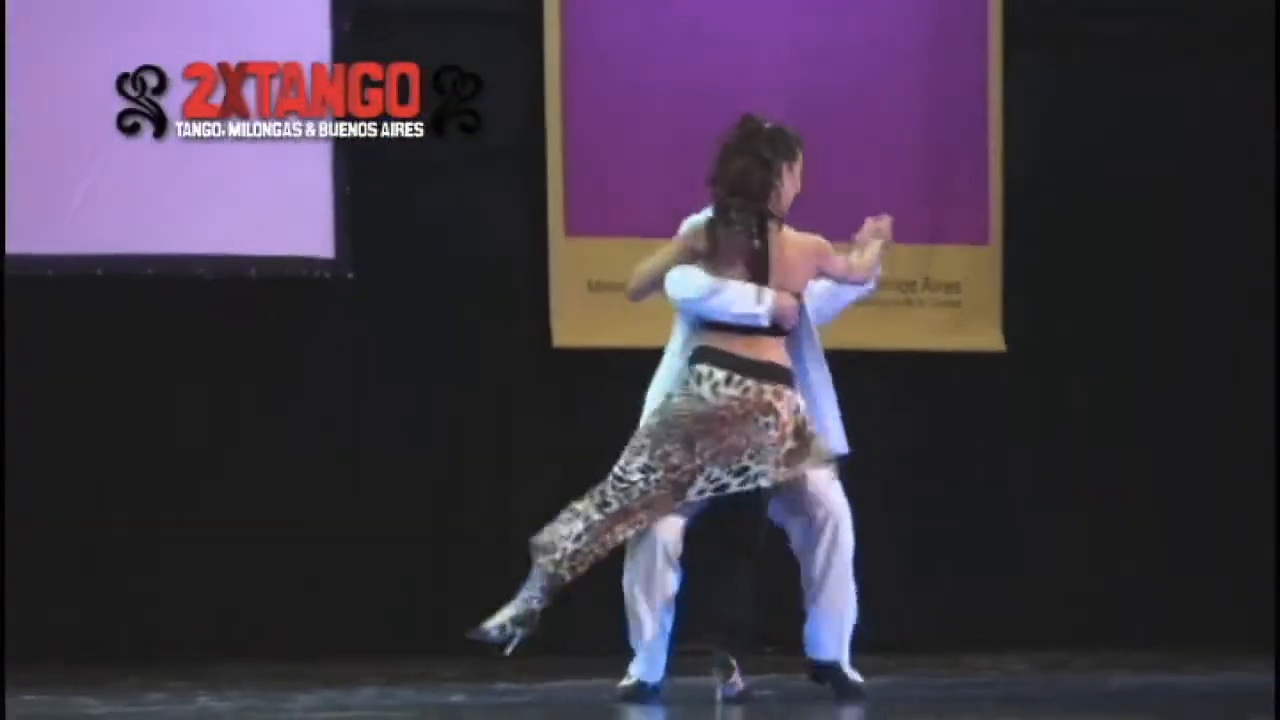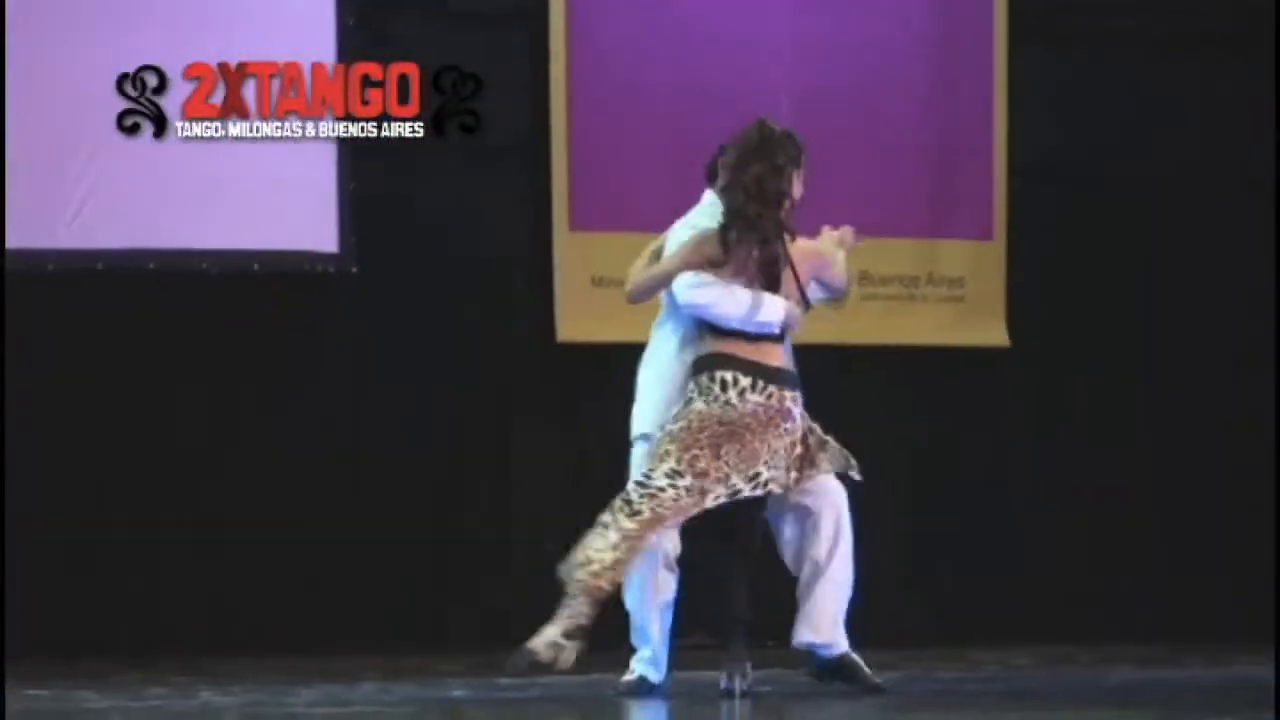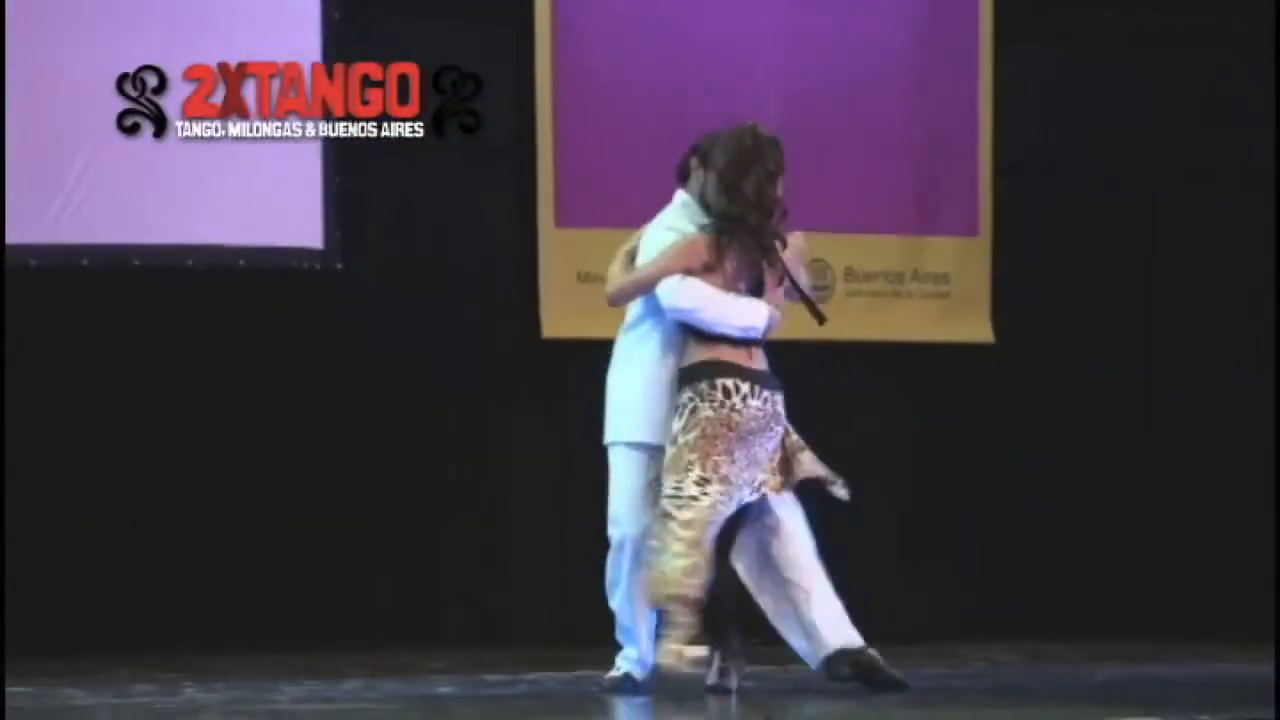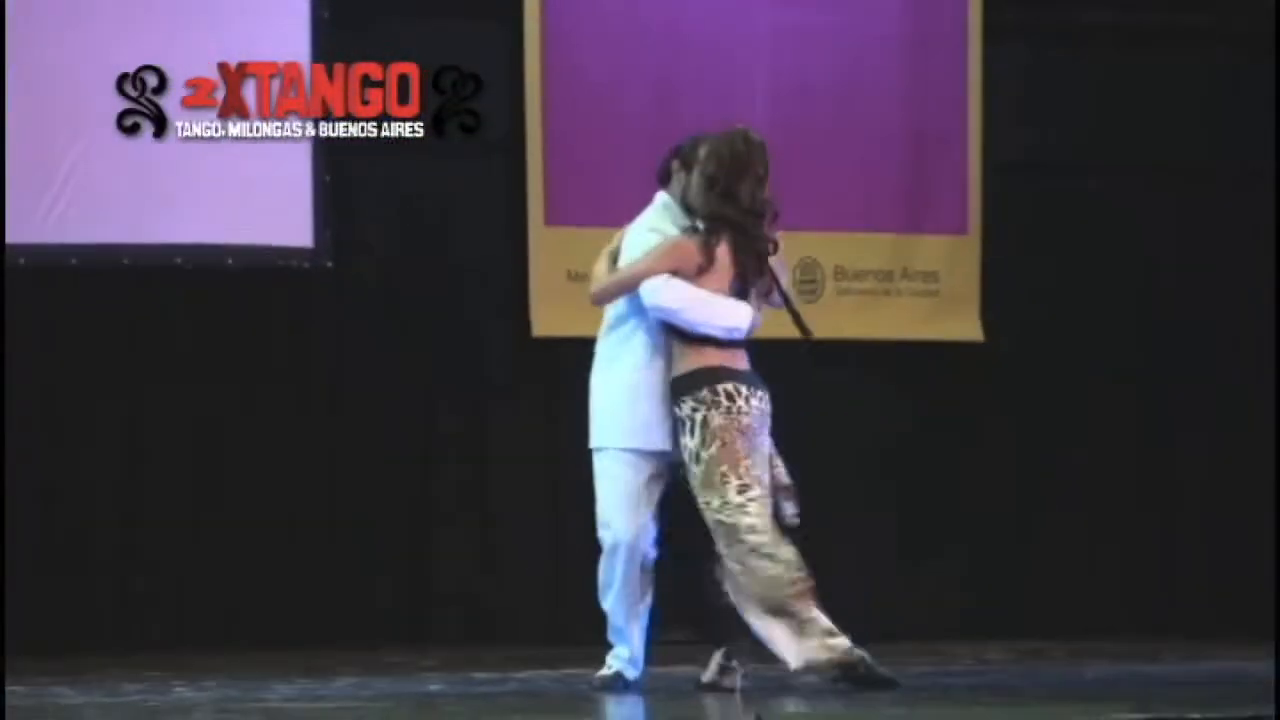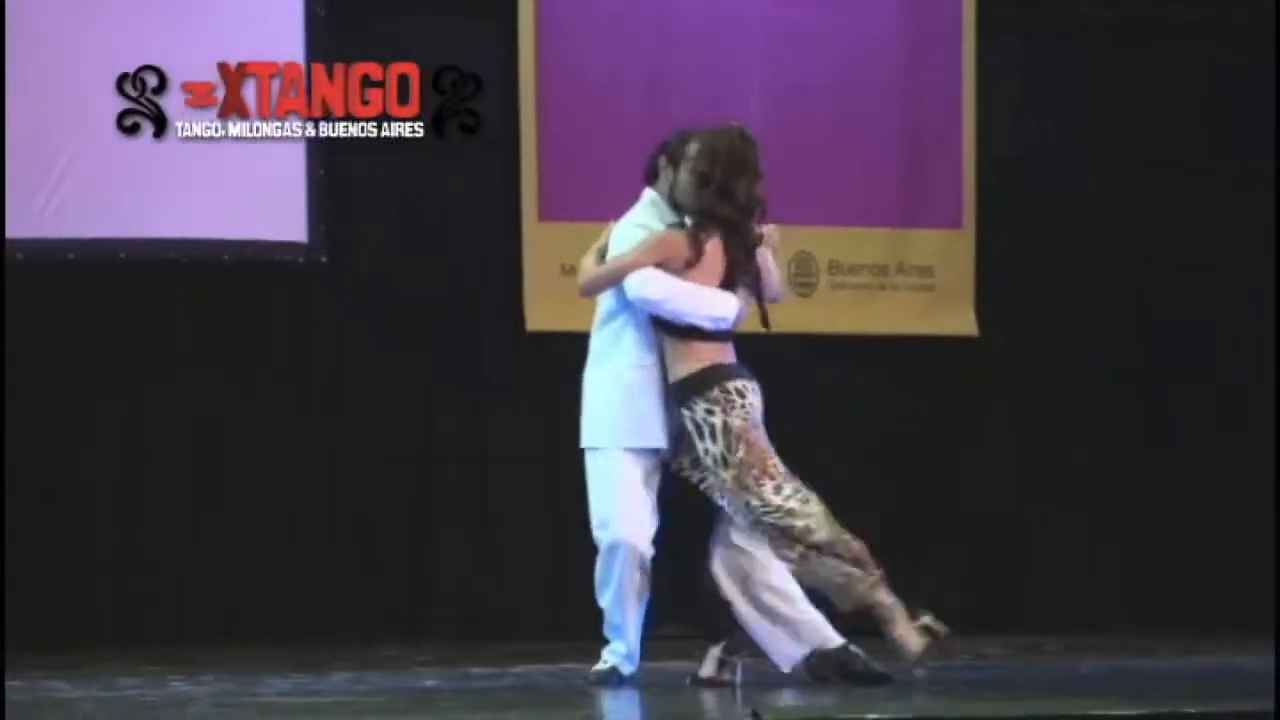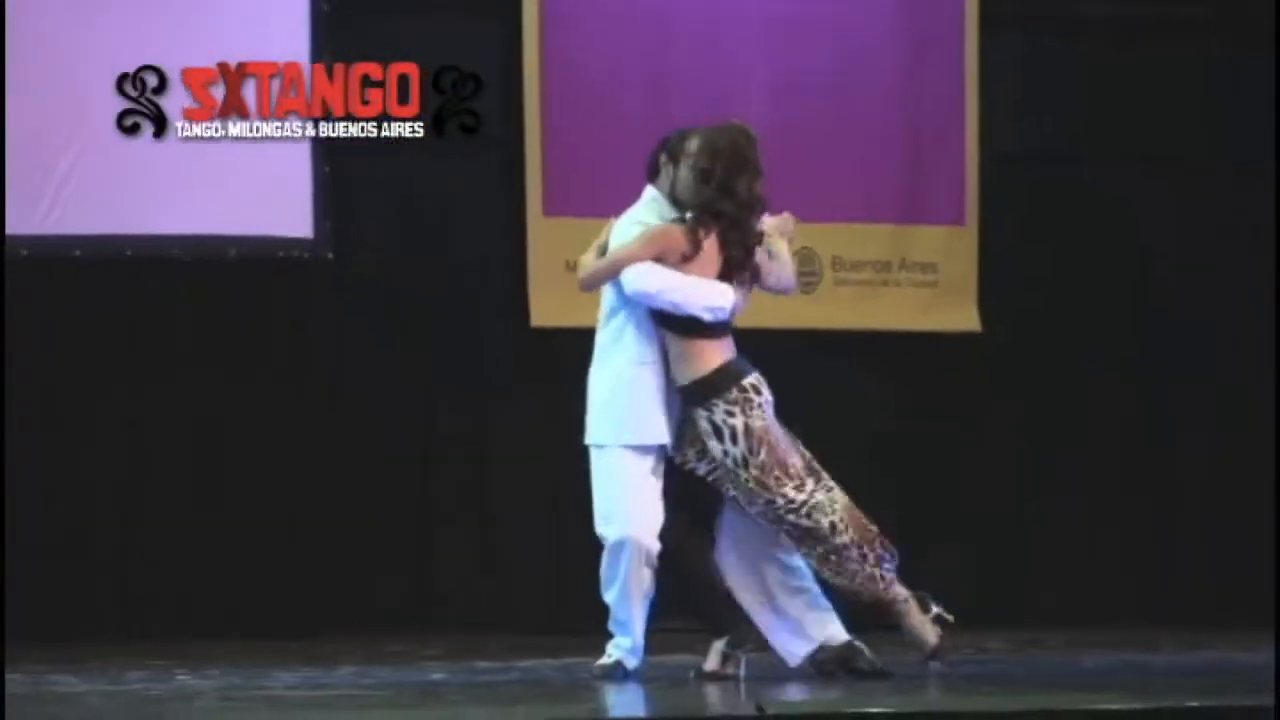
dt=0.1s
person 1, frame 1
left shoulder: (706, 236)
right shoulder: (801, 247)
right elbow: (860, 271)
left wrist: (666, 252)
right wrist: (874, 239)
left hip: (708, 385)
right hip: (771, 399)
left knee: (619, 498)
left ankle: (525, 607)
person 1, frame 2
left shoulder: (714, 243)
right shoulder: (807, 254)
right elbow: (838, 277)
left wrist: (656, 253)
right wrist: (833, 246)
left hip: (719, 393)
right hip: (776, 404)
left knee: (639, 509)
left ankle: (567, 626)
person 1, frame 3
left shoulder: (701, 249)
right shoulder: (779, 256)
left hip: (709, 396)
right hip: (762, 398)
left knee: (683, 516)
left ankle: (680, 631)
person 1, frame 4
left shoulder: (684, 251)
right shoulder: (761, 258)
left elbow: (599, 292)
left wrist: (607, 255)
left hip: (708, 404)
right hip: (747, 396)
left knee: (743, 527)
right knee: (748, 528)
left ankle: (818, 641)
person 1, frame 5
left shoulder: (672, 245)
right shoulder: (746, 251)
left elbow: (588, 283)
right elbow: (771, 285)
left wrist: (598, 250)
left hip: (710, 405)
right hip: (728, 394)
left knee: (789, 516)
left ankle: (889, 612)
person 1, frame 6
left shoulder: (670, 239)
right shoulder: (747, 246)
left elbow: (587, 278)
right elbow: (786, 280)
left wrist: (600, 245)
right wrist: (777, 237)
left hip: (722, 405)
right hip: (737, 393)
left knee: (809, 510)
left ankle: (901, 602)
person 2, frame 1
right shoulder: (706, 232)
left elbow: (818, 306)
right elbow: (685, 286)
right wrist: (766, 303)
left knee: (827, 512)
right knee: (655, 537)
left ankle: (828, 657)
right ankle: (647, 668)
person 2, frame 2
right shoulder: (696, 232)
left elbow: (793, 297)
right elbow: (691, 290)
right wrist: (775, 312)
right hip: (677, 405)
left knee: (822, 503)
right knee: (653, 535)
left ankle: (826, 646)
right ankle: (649, 662)
person 2, frame 3
right shoulder: (669, 233)
right elbow: (678, 296)
right wrist: (759, 315)
right hip: (652, 411)
left knee: (771, 523)
right knee: (635, 535)
left ankle: (836, 647)
right ankle: (635, 657)
person 2, frame 4
right shoulder: (651, 232)
right elbow: (661, 295)
right wrist: (742, 317)
right hip: (637, 413)
right knee: (629, 537)
right ankle: (625, 658)
person 2, frame 5
right shoulder: (636, 229)
right elbow: (648, 289)
right wrist: (726, 308)
right hip: (627, 411)
right knee: (627, 537)
left ankle: (813, 642)
right ankle: (621, 653)
person 2, frame 6
right shoulder: (637, 226)
left elbow: (698, 292)
right elbow: (644, 282)
right wrist: (723, 299)
right hip: (632, 408)
left knee: (746, 523)
right knee: (633, 534)
left ankle: (819, 639)
right ankle: (624, 647)
